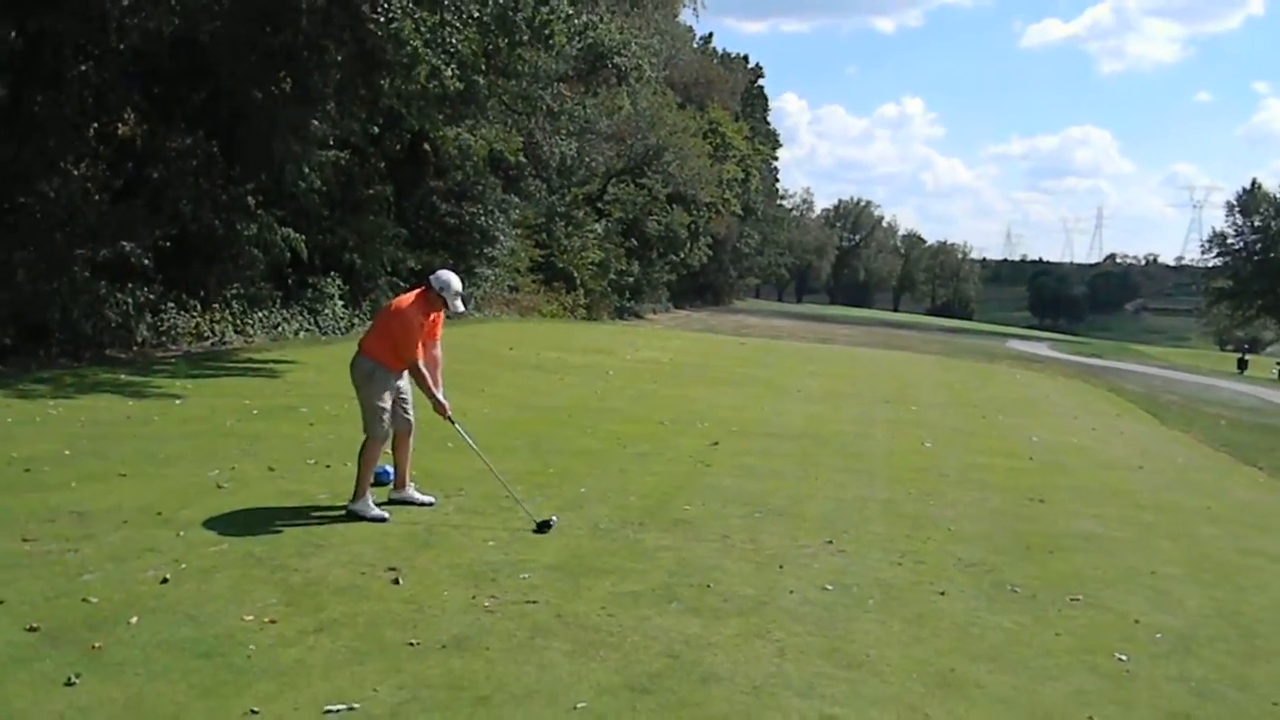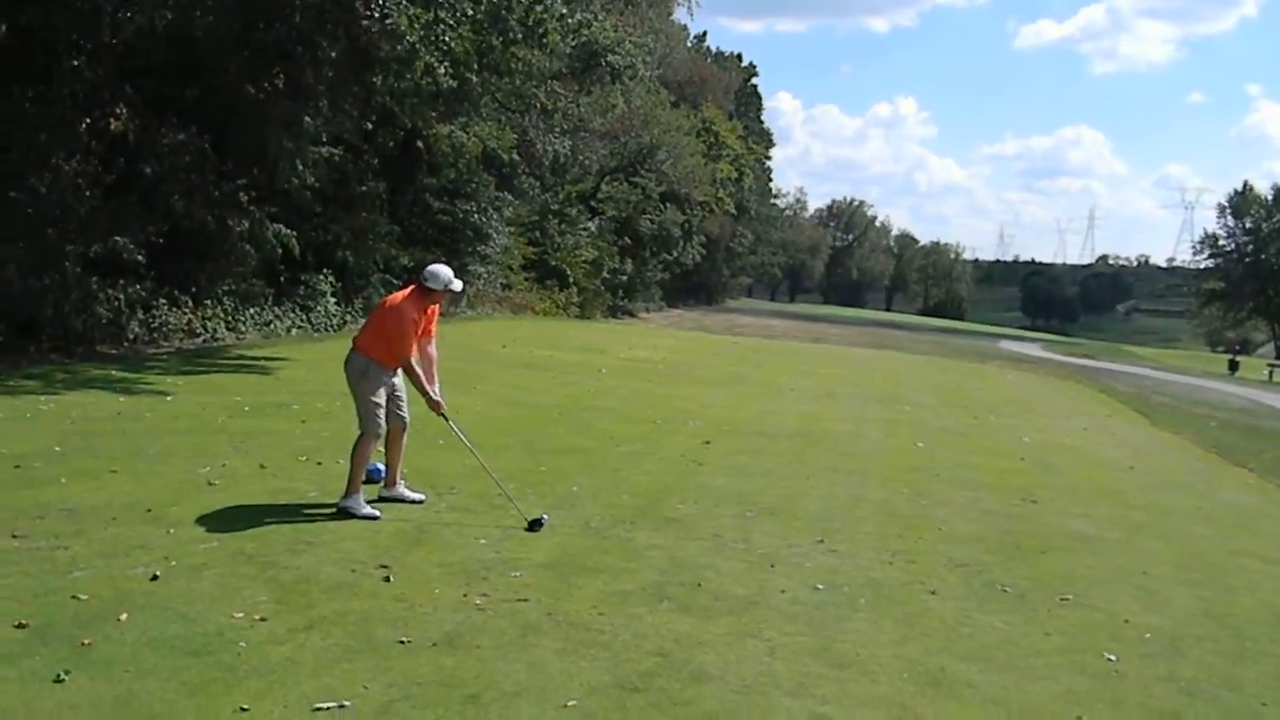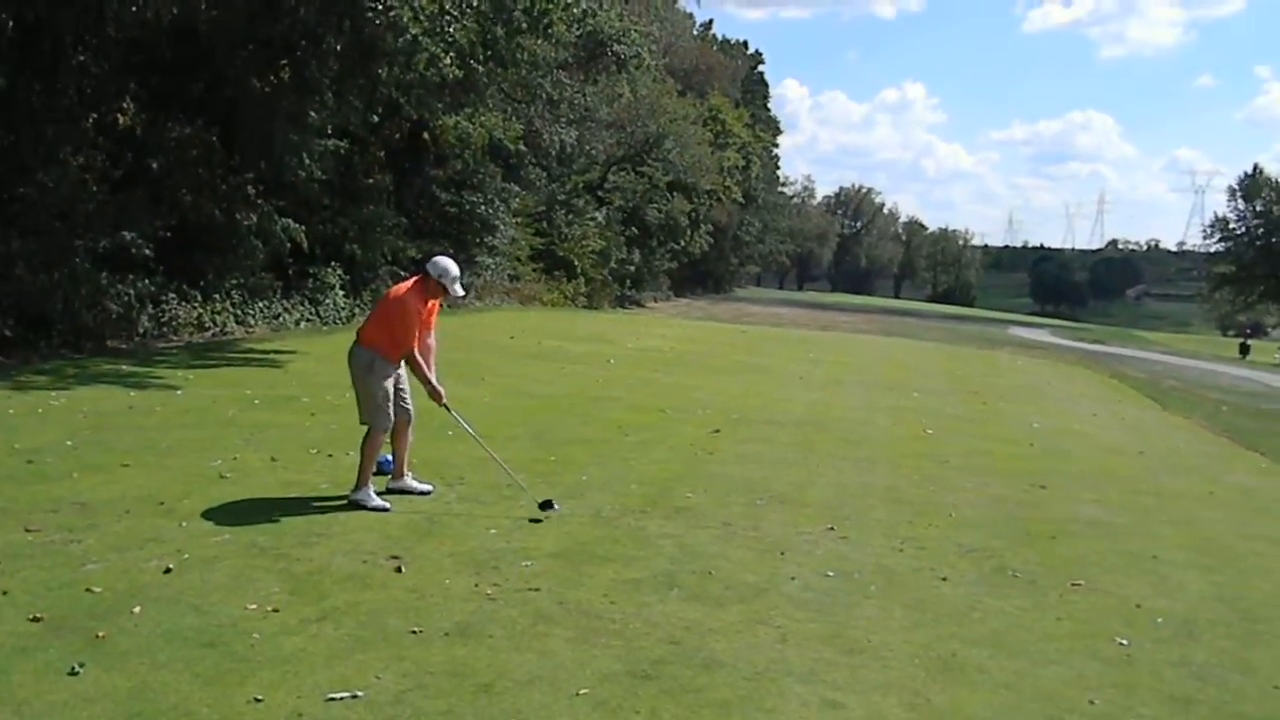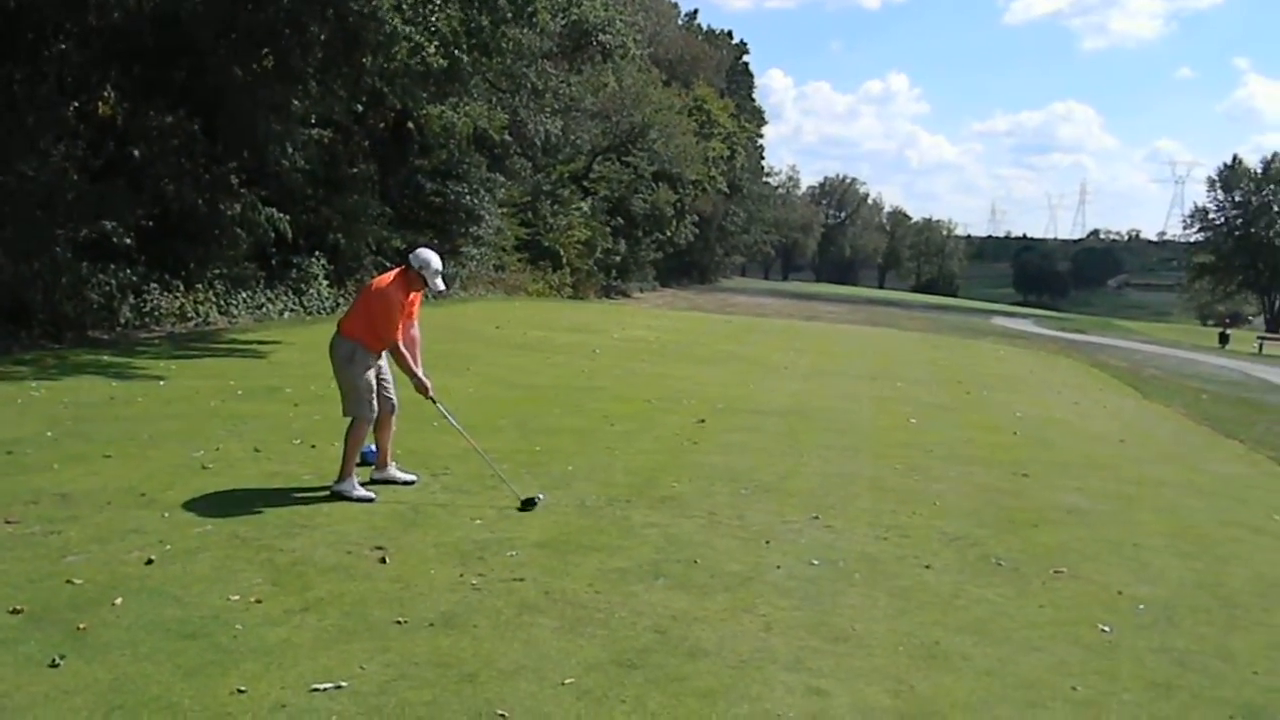
dt=0.5s
person 1, frame 1
left shoulder: (434, 309)
right shoulder: (407, 312)
left elbow: (433, 349)
right elbow: (416, 365)
left wrist: (438, 390)
right wrist: (434, 399)
left hip: (395, 369)
right hip: (372, 368)
left knee: (405, 427)
right knee: (379, 432)
left ankle: (402, 488)
right ankle: (359, 499)
person 1, frame 2
left shoulder: (430, 306)
right shoulder: (403, 310)
left elbow: (428, 346)
right elbow: (409, 362)
left wrist: (435, 387)
right wrist: (428, 396)
left hip: (389, 367)
right hip: (367, 366)
left knee: (399, 425)
right knee: (373, 429)
left ankle: (392, 486)
right ankle: (351, 497)
person 1, frame 3
left shoulder: (431, 297)
right shoulder: (406, 300)
left elbow: (427, 338)
right elbow: (411, 352)
left wrist: (432, 378)
right wrist: (430, 385)
left hip: (392, 359)
right hip: (371, 358)
left knee: (404, 418)
right knee: (381, 423)
left ankle: (400, 478)
right ankle: (362, 490)
person 1, frame 4
left shoulder: (413, 287)
right shoulder: (389, 292)
left elbow: (411, 328)
right elbow: (395, 345)
left wrist: (419, 370)
right wrist: (416, 378)
left hip: (373, 349)
right hip: (352, 349)
left knee: (388, 407)
right knee: (366, 414)
left ankle: (383, 468)
right ankle: (345, 481)
